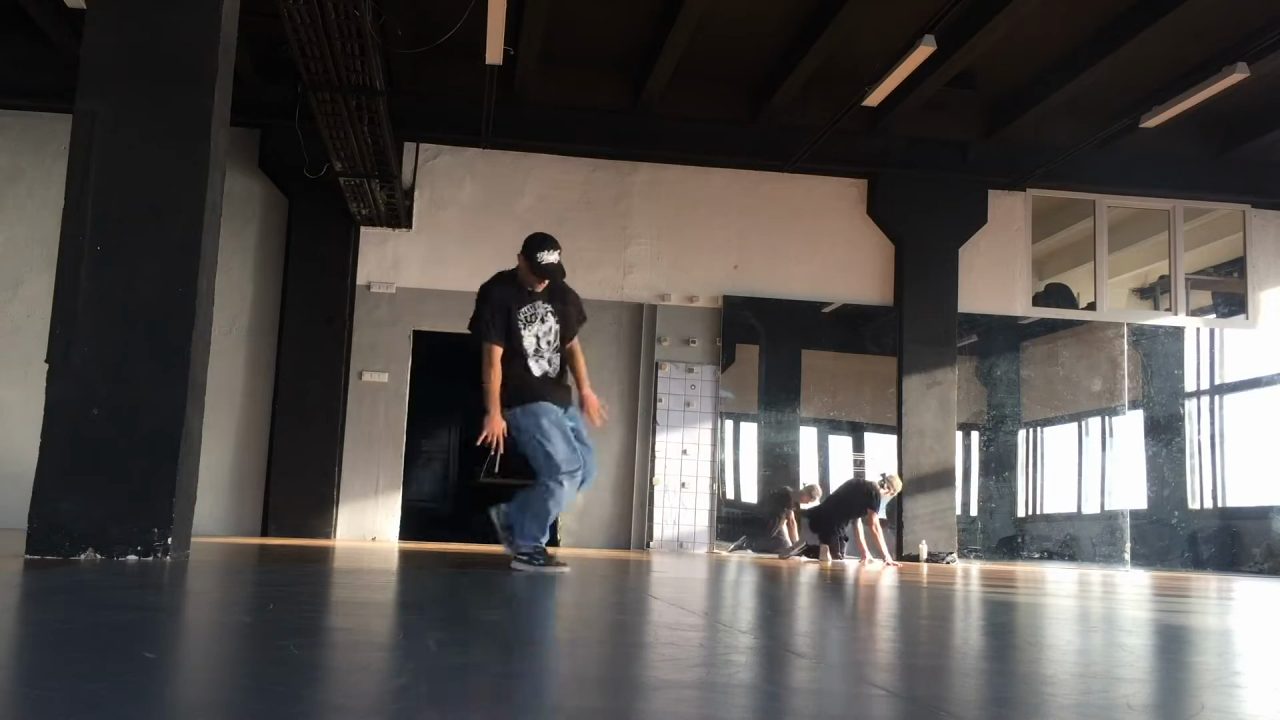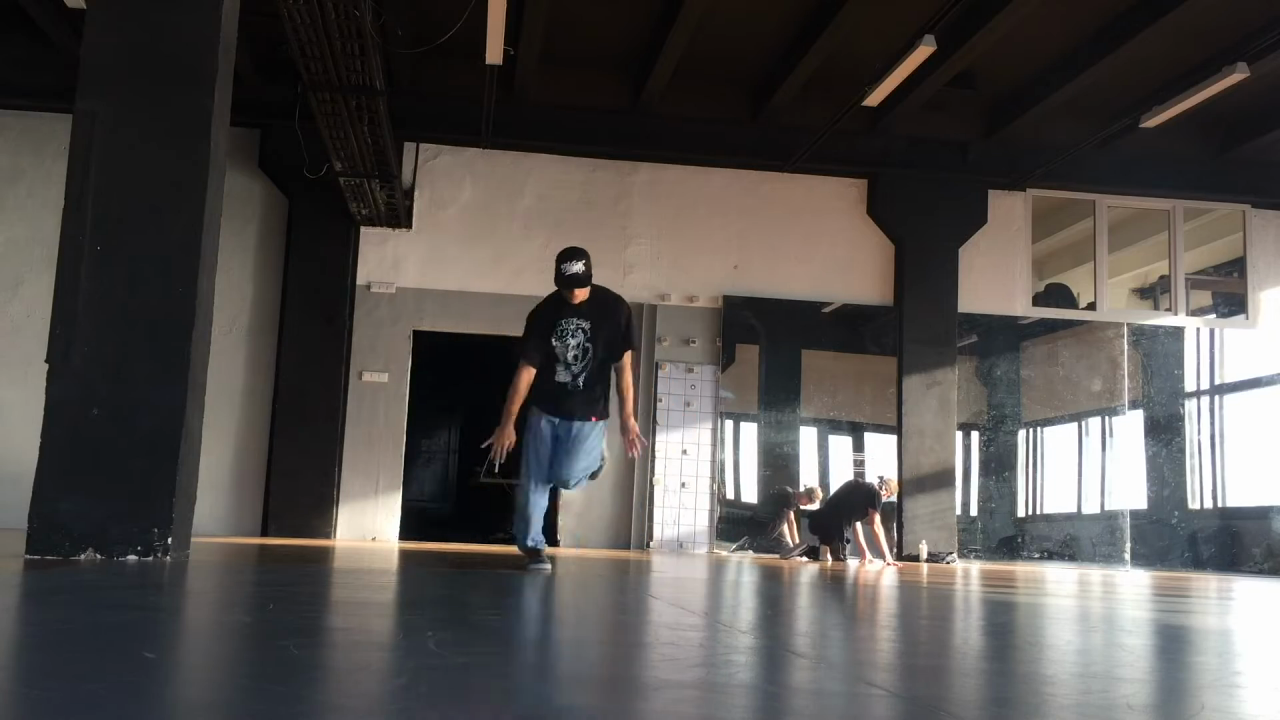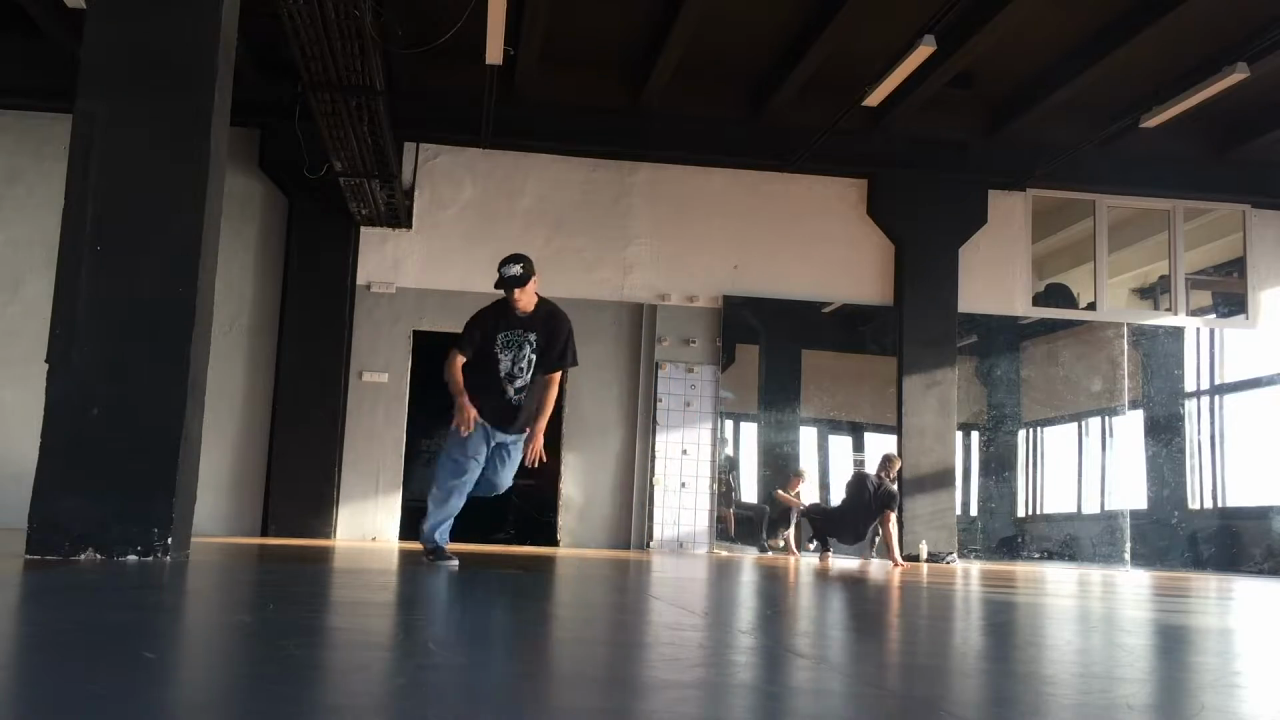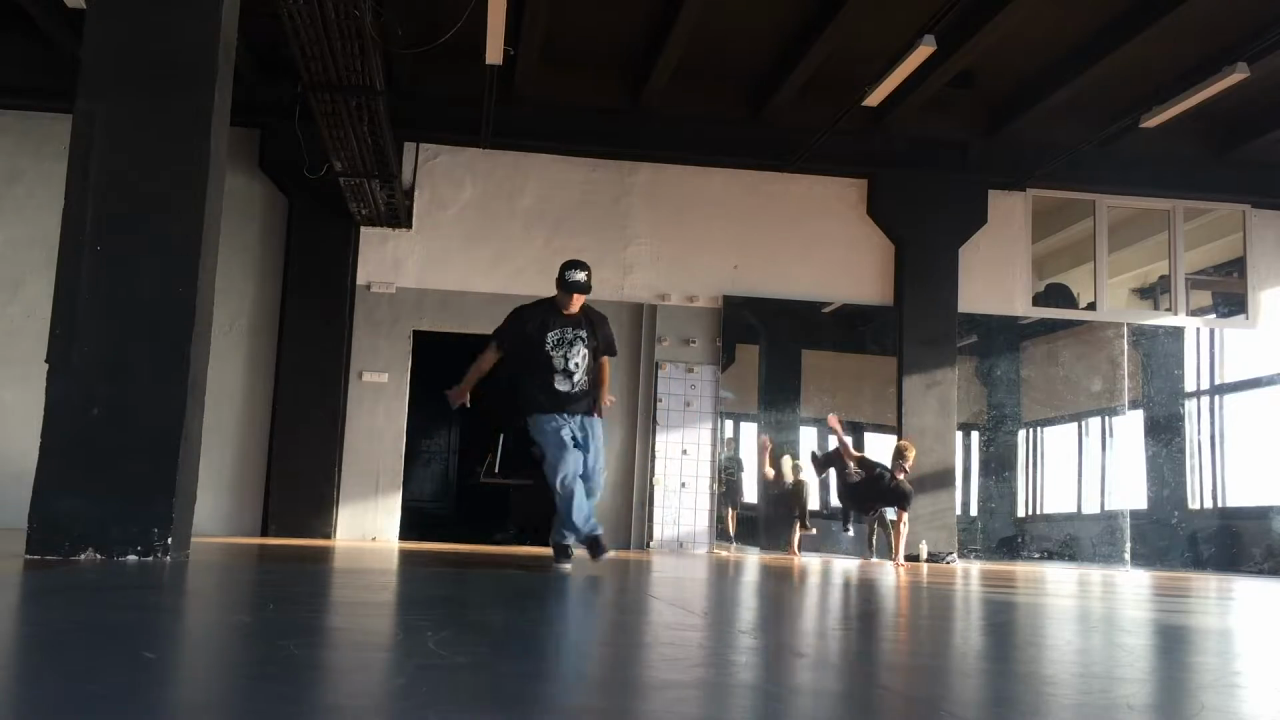
dt=0.7s
person 1, frame 1
left shoulder: (560, 292)
right shoulder: (496, 293)
right elbow: (492, 358)
left wrist: (585, 390)
right wrist: (494, 412)
left hip: (560, 398)
right hip: (528, 403)
left knee: (583, 467)
right knee: (563, 471)
left ankle: (512, 519)
right ankle: (527, 549)
person 1, frame 2
left shoulder: (614, 308)
right shoulder: (545, 313)
left elbow: (623, 367)
right elbow: (527, 369)
left wrist: (628, 419)
right wrist: (507, 424)
left hip: (587, 413)
right hip: (545, 410)
left knee: (568, 475)
right knee: (533, 480)
left ankle: (592, 455)
right ankle: (532, 545)
person 1, frame 3
left shoulder: (556, 322)
right shoulder: (487, 318)
left elbow: (552, 380)
right elbow: (454, 363)
left wrist: (538, 430)
right wrist: (462, 402)
left hip: (517, 421)
right hip: (476, 412)
left knee: (496, 483)
right knee: (459, 475)
right ankle: (433, 540)
person 1, frame 4
left shoulder: (597, 321)
right shoulder: (529, 317)
right elbow: (494, 351)
left wrist: (603, 389)
right wrist: (465, 385)
left hip: (587, 414)
right hip: (547, 415)
left knee: (590, 483)
right knee: (567, 472)
left ankle: (562, 540)
right ankle: (588, 533)
